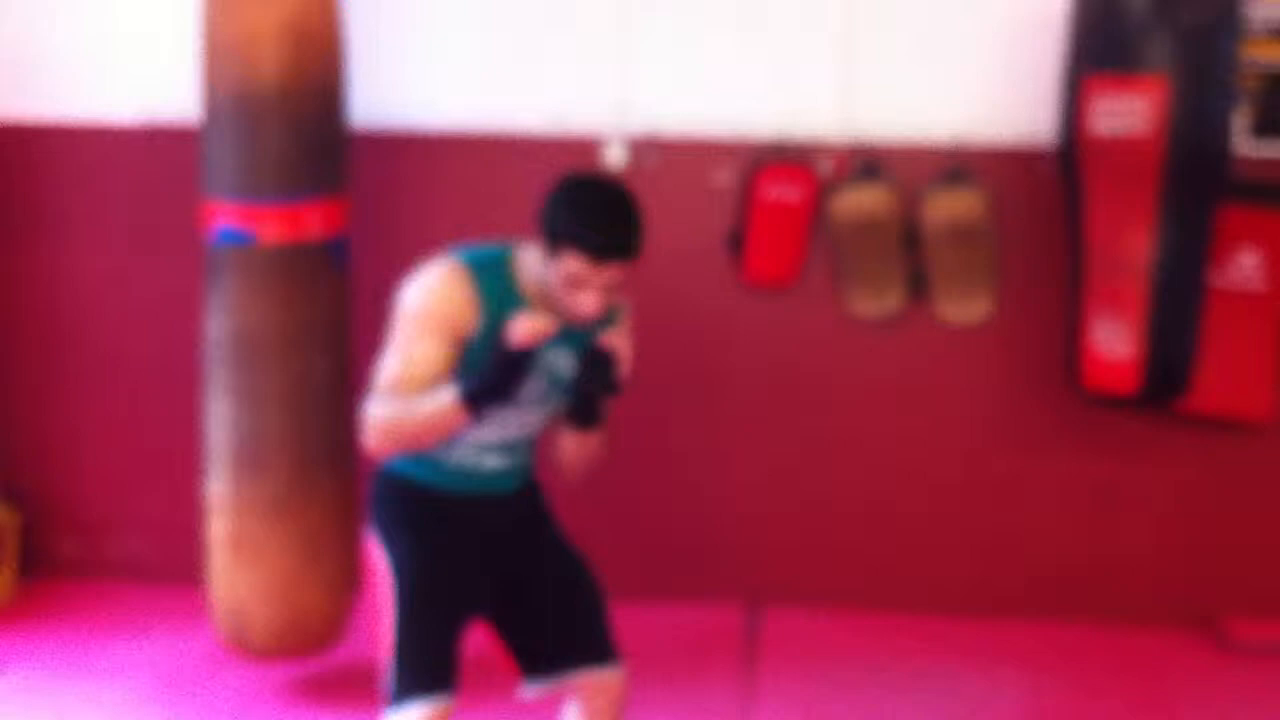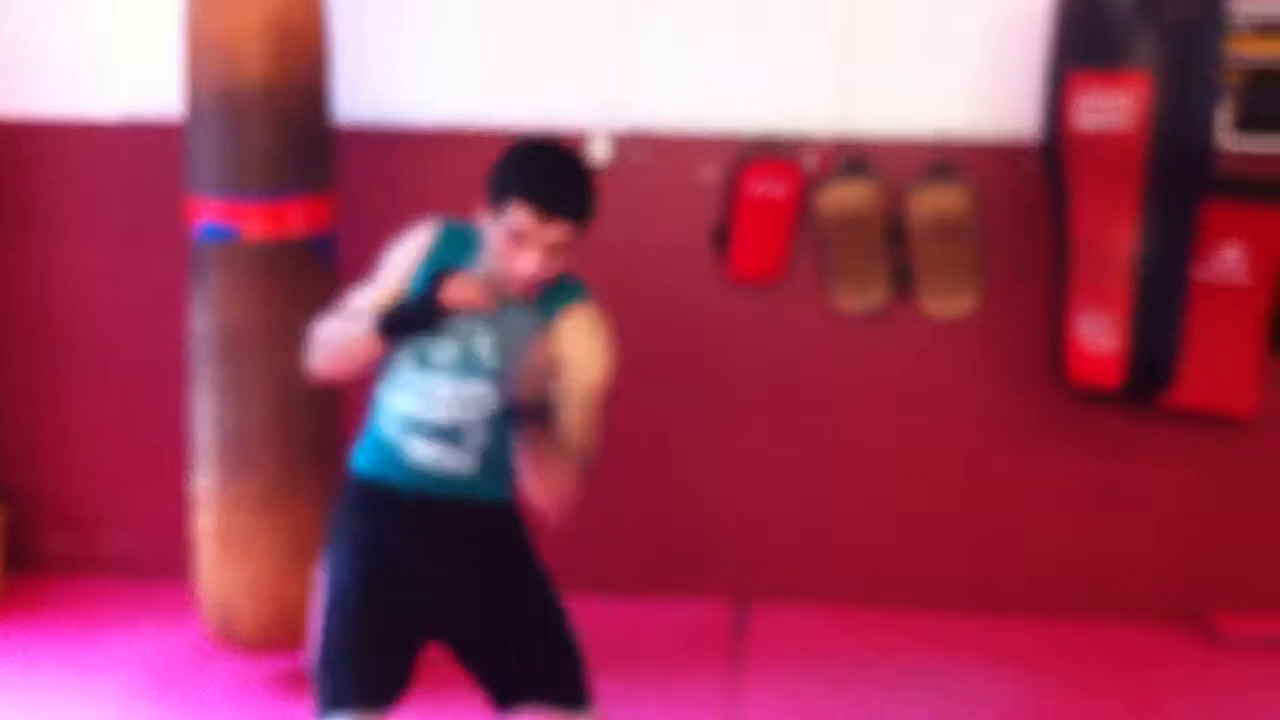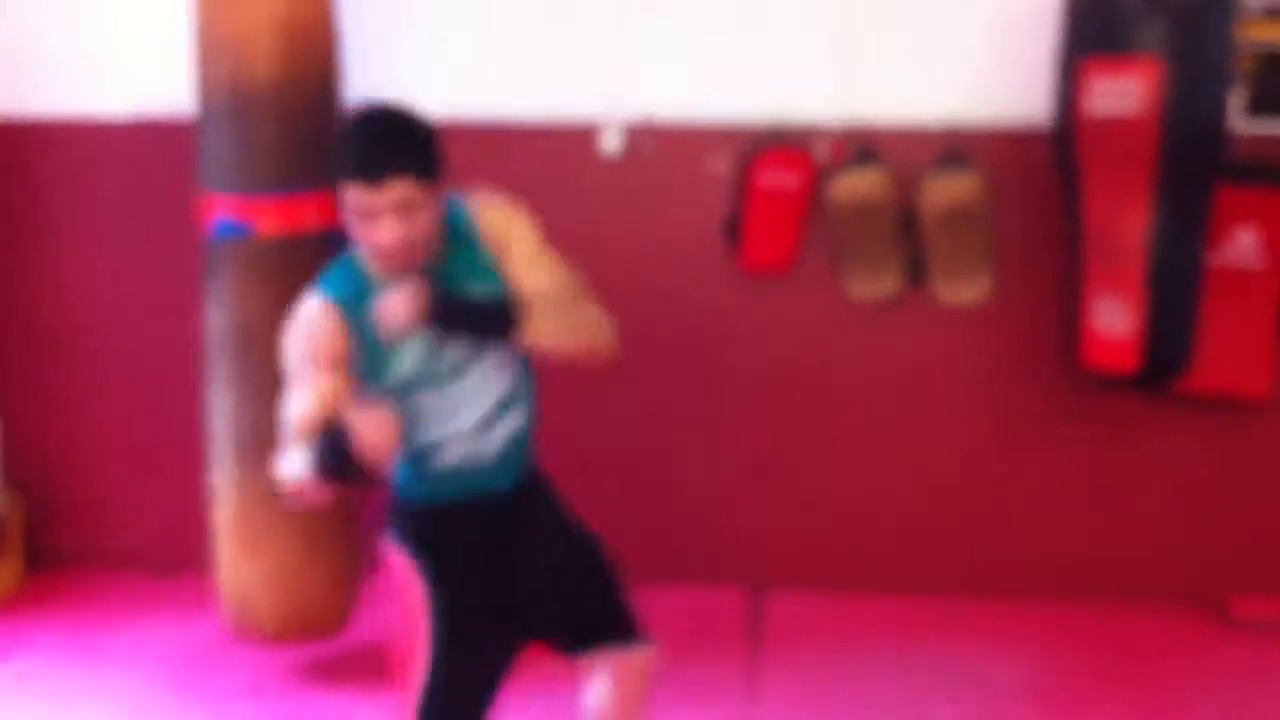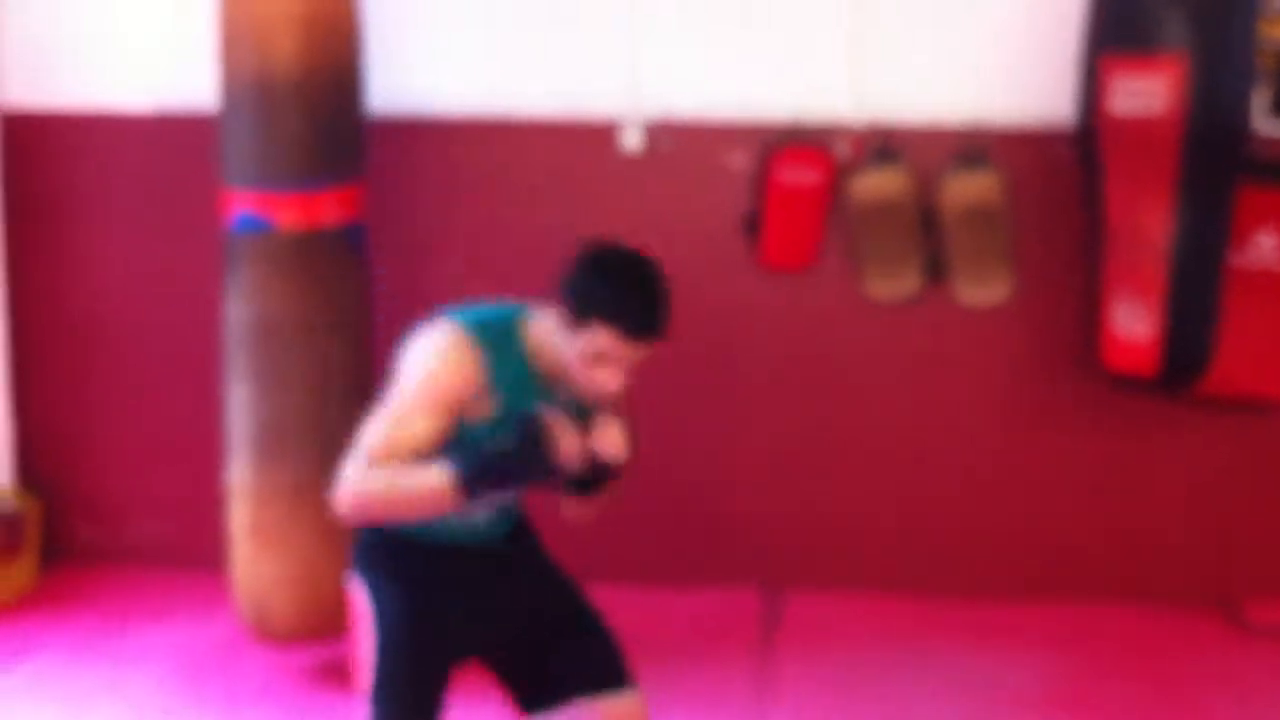
dt=0.4s
person 1, frame 1
left shoulder: (606, 318)
right shoulder: (449, 288)
left elbow: (575, 461)
right elbow: (379, 432)
left wrist: (590, 400)
right wrist: (486, 384)
left hip: (513, 507)
right hip: (420, 507)
person 1, frame 2
left shoulder: (576, 323)
right shoulder: (429, 247)
left elbow: (553, 496)
right elbow: (324, 355)
left wrist: (532, 412)
right wrist: (401, 319)
left hip: (485, 532)
right hip: (382, 521)
person 1, frame 3
left shoulder: (488, 223)
right shoulder: (325, 314)
left elbow: (594, 334)
right elbow: (292, 471)
left wrist: (485, 316)
right wrist: (334, 456)
left hip: (525, 501)
right hip: (442, 530)
left knee: (630, 658)
person 1, frame 4
left shoulder: (596, 372)
right shoulder: (452, 354)
left elbow: (577, 507)
right elbow: (355, 496)
left wrist: (593, 474)
right wrist: (492, 468)
left hip: (500, 548)
right hip: (406, 558)
